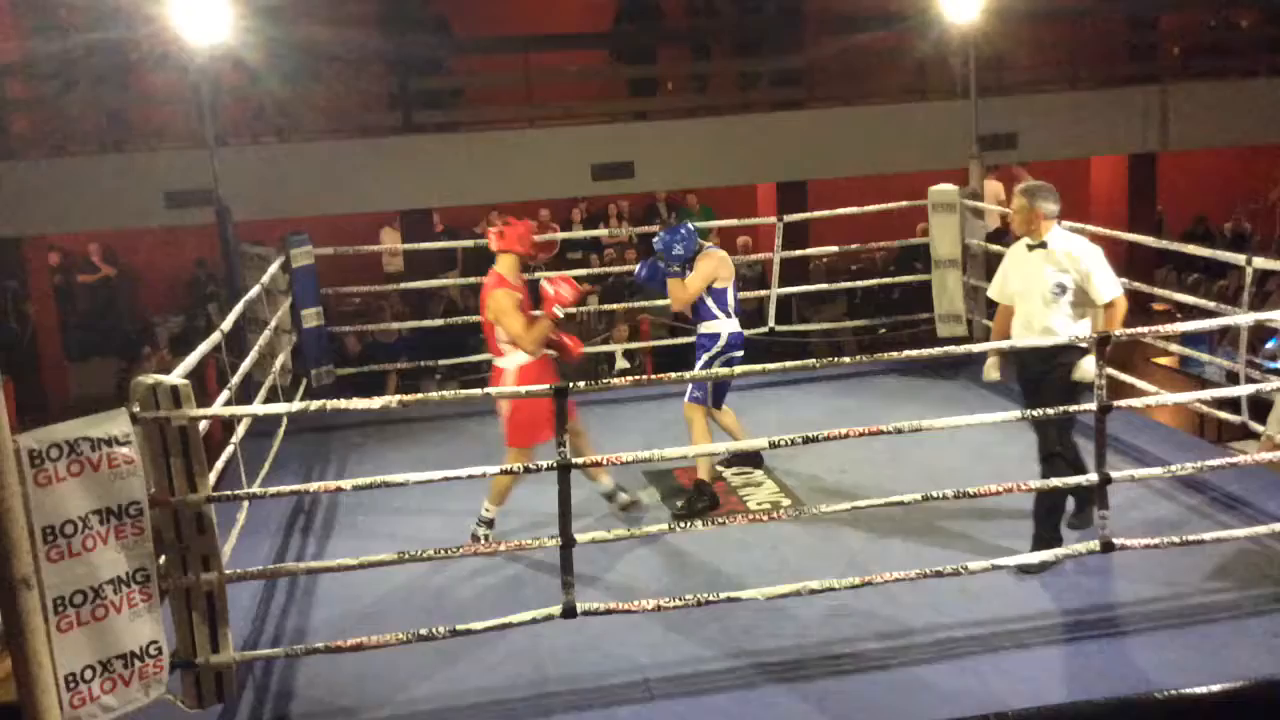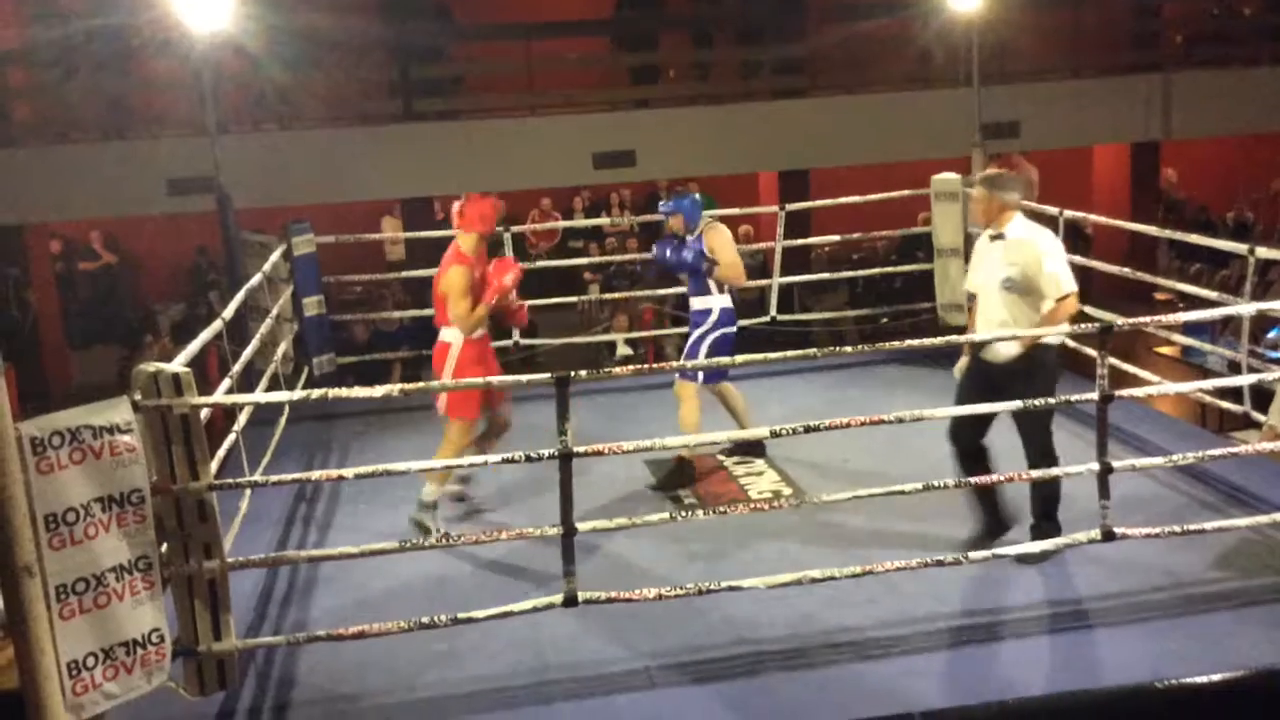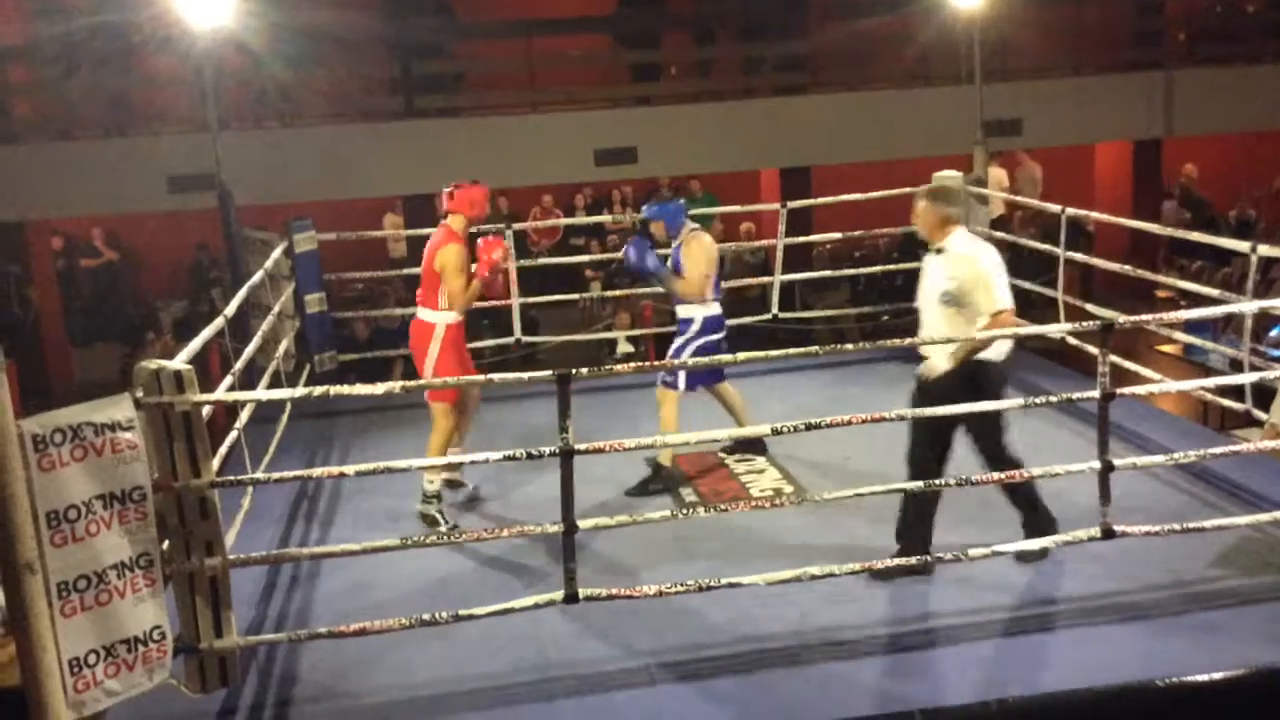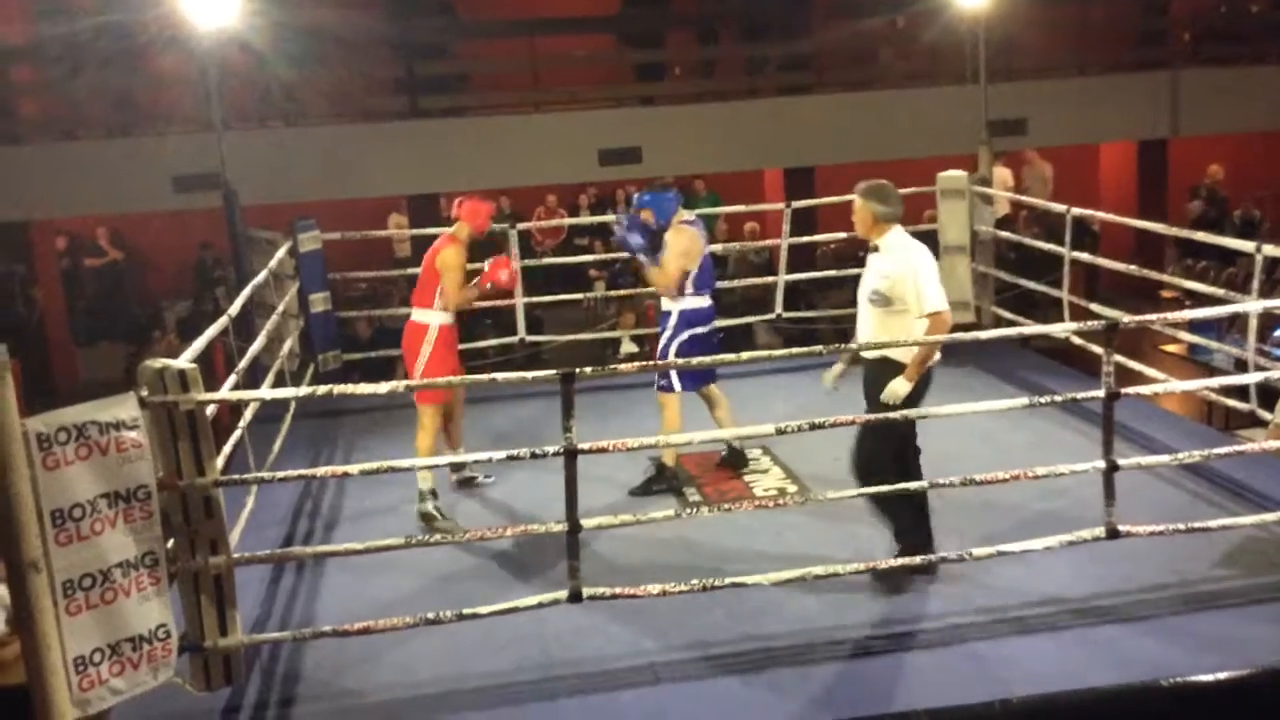
dt=0.3s
person 1, frame 1
left shoulder: (1080, 251)
right shoulder: (1016, 253)
left elbow: (1116, 305)
right elbow: (1006, 308)
left wrist: (1094, 356)
right wrist: (995, 353)
left hip: (1066, 358)
right hip: (1027, 356)
left knee: (1054, 445)
right knee: (1052, 439)
left ankle: (1046, 541)
right ankle: (1085, 493)
person 1, frame 2
left shoulder: (1038, 242)
right shoulder: (984, 243)
left elbow: (1068, 303)
left wrist: (1021, 344)
right wrist: (968, 351)
left hip: (1030, 357)
right hip: (989, 352)
left knee: (1037, 445)
right knee: (963, 434)
left ankle: (1046, 530)
right ankle: (993, 519)
person 1, frame 3
left shoulder: (977, 256)
right shoulder: (933, 257)
left elbow: (1003, 319)
left wrist: (953, 358)
right wrist: (926, 363)
left hip: (974, 370)
right hip: (938, 370)
left knee: (994, 456)
right knee: (922, 460)
left ankle: (1039, 525)
right ankle: (913, 551)
person 1, frame 4
left shoulder: (911, 256)
right shoulder: (879, 253)
left elbow: (941, 321)
left wrist: (910, 376)
right wrist: (846, 361)
left hip: (900, 373)
right hip: (877, 368)
left knee: (871, 463)
right knee: (900, 461)
left ankle: (914, 544)
right ankle: (918, 550)
person 2, frame 1
left shoulder: (510, 278)
right shoulder: (500, 294)
right elbow: (528, 342)
left wrist: (559, 338)
right wrist: (556, 309)
left hip: (538, 369)
right hip: (518, 376)
left knee: (577, 435)
right knee: (519, 460)
left ankle: (611, 493)
right ankle: (483, 526)
person 2, frame 2
left shoulder: (475, 253)
right shoulder: (458, 270)
right elbow: (465, 325)
left wrist: (506, 303)
right wrist: (496, 293)
left hip: (478, 346)
right hip: (458, 352)
left knee: (500, 420)
right knee: (459, 435)
left ankle: (458, 482)
right ankle: (426, 509)
person 2, frame 3
left shoulder: (448, 235)
right shoulder: (453, 247)
right elbow: (461, 302)
left wrist: (482, 273)
right wrist: (486, 269)
left hip: (445, 330)
right hip: (436, 334)
left knee: (468, 400)
right knee: (445, 419)
left ankle: (451, 472)
right ankle: (429, 501)
person 2, frame 4
left shoulder: (451, 244)
right shoulder: (453, 249)
right elbow: (453, 301)
left wrist: (485, 281)
right wrist: (488, 283)
left hip: (439, 332)
right hip: (429, 334)
left knee: (454, 404)
right knee: (431, 417)
left ankle: (459, 470)
right ankle: (427, 502)
person 3, frame 1
left shoulder: (710, 259)
right shoulder: (697, 261)
left elbow: (679, 303)
right elbow: (686, 303)
left wrist: (672, 268)
right wrist: (659, 274)
left hip: (722, 340)
right hip: (713, 341)
left knee: (694, 409)
right knee: (711, 404)
left ankle: (704, 491)
right ankle: (748, 451)
person 3, frame 2
left shoulder: (716, 233)
right shoulder: (693, 236)
left elbow: (738, 277)
right elbow: (693, 277)
left wrist: (700, 263)
right wrist: (676, 261)
left hip: (715, 317)
right hip: (706, 316)
left knee: (686, 386)
right knee: (716, 383)
left ankle: (684, 464)
right ankle: (751, 440)
person 3, frame 3
left shoulder: (696, 243)
right shoulder: (682, 240)
left elbow: (696, 292)
right elbow: (675, 277)
left wrist: (656, 270)
right wrist: (644, 257)
left hip: (699, 325)
right hip: (703, 323)
left knee: (667, 393)
right knee: (717, 382)
left ankle: (664, 471)
right ankle: (751, 438)
person 3, frame 4
left shoulder: (679, 234)
right shoulder: (690, 224)
left elbow: (666, 285)
right elbow: (671, 264)
left wrist: (641, 251)
right wrist: (644, 243)
left hip: (682, 319)
right hip: (701, 315)
left knee: (668, 395)
right knee: (706, 385)
left ankle: (667, 472)
right ankle: (735, 450)
